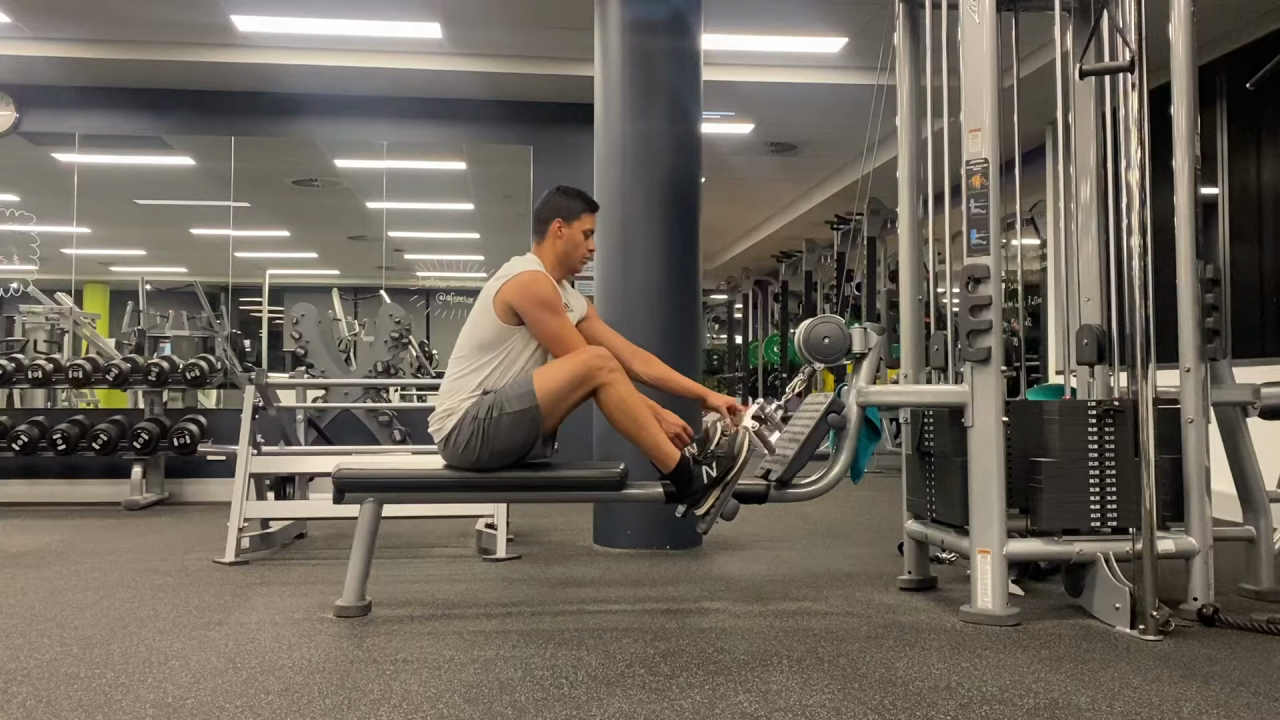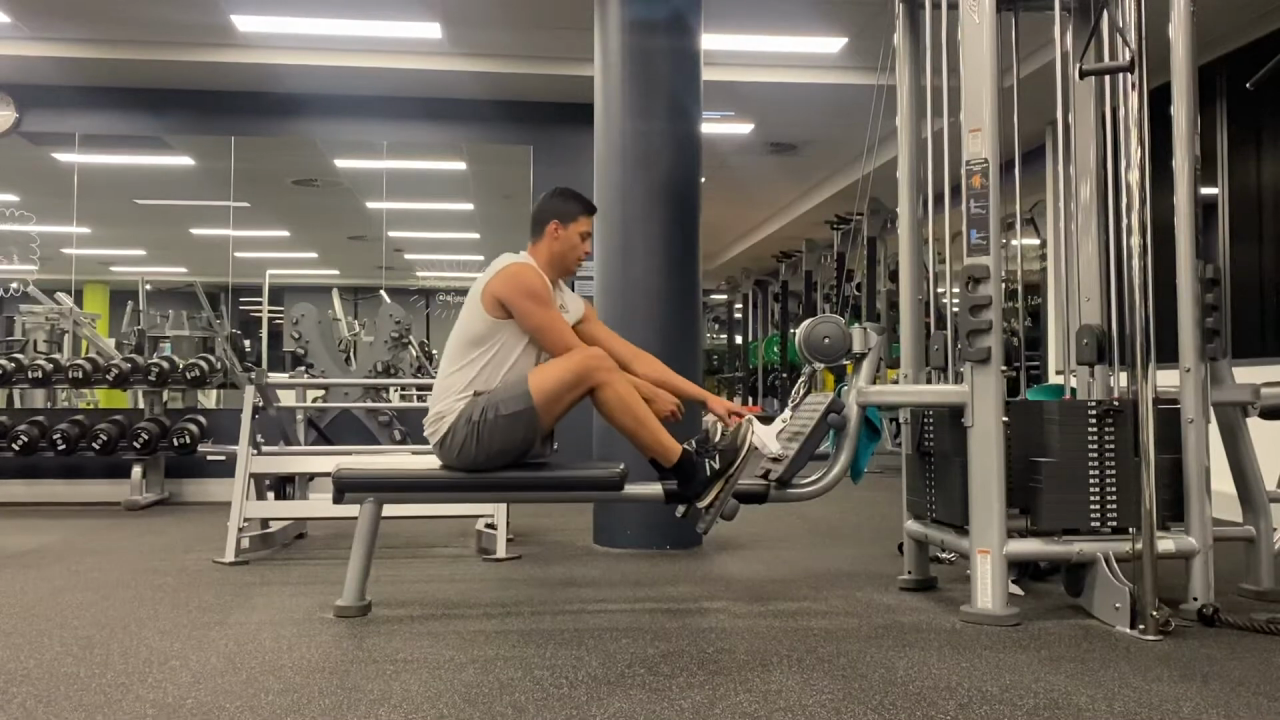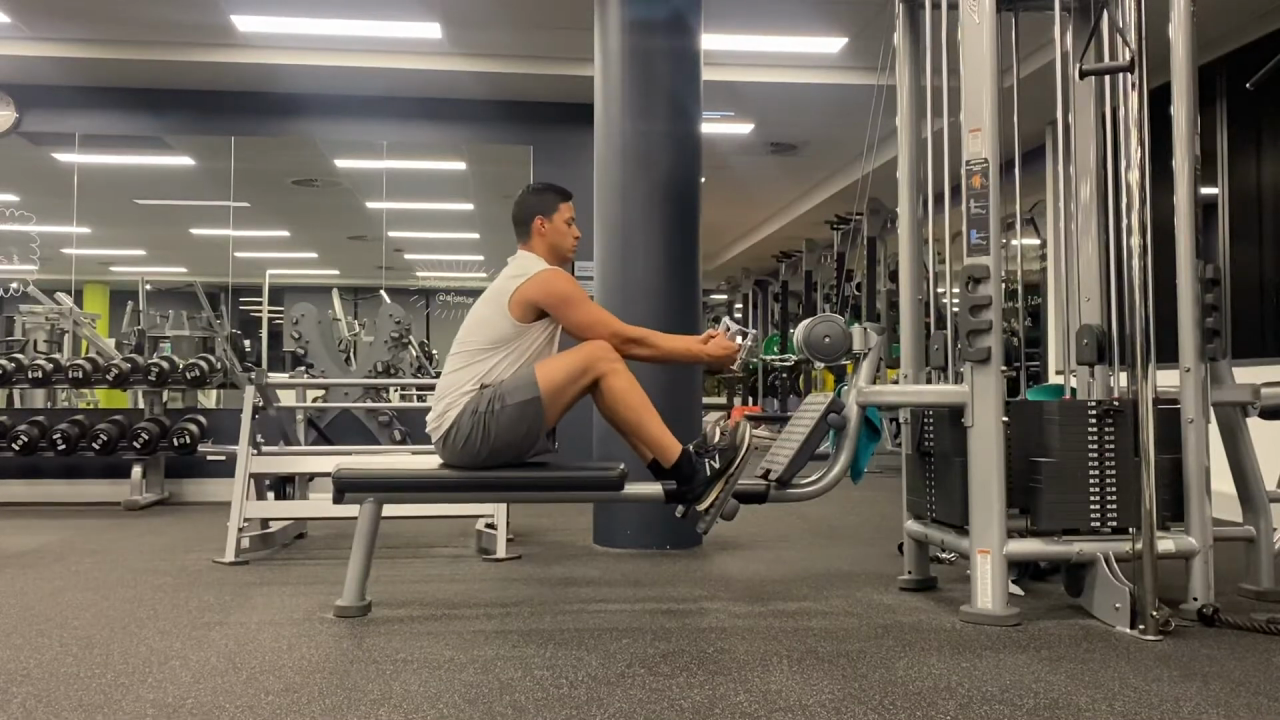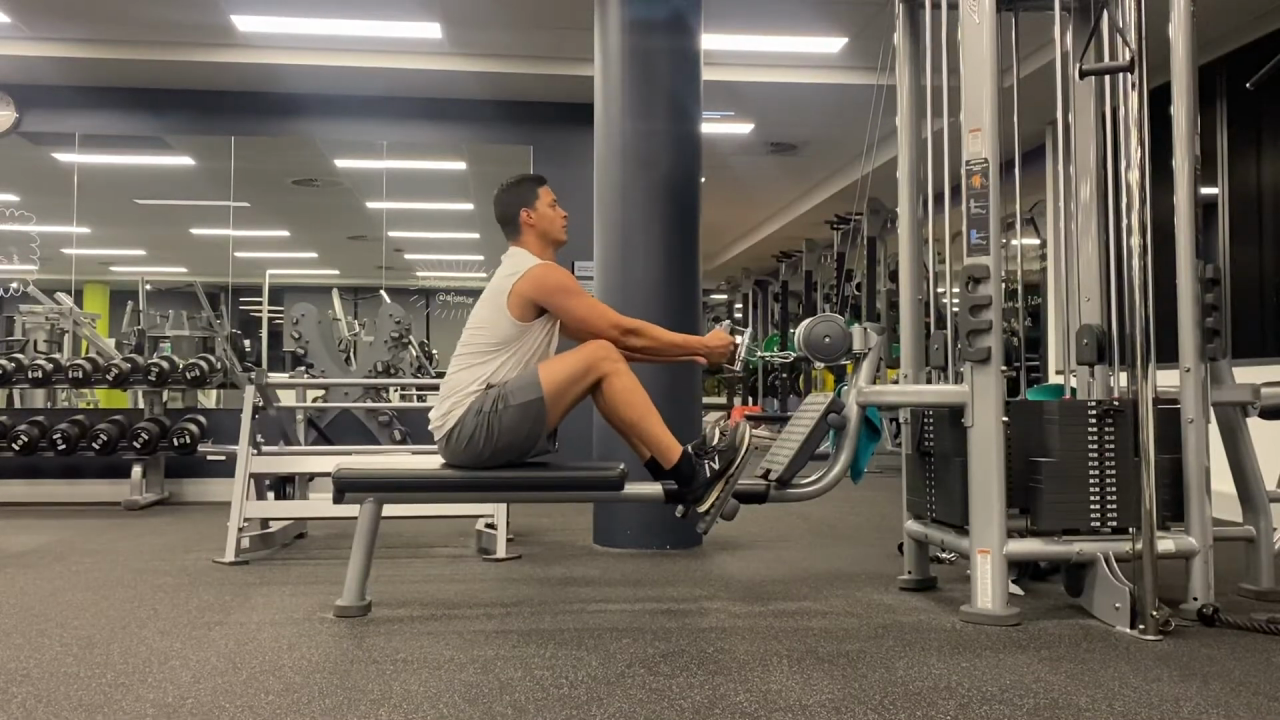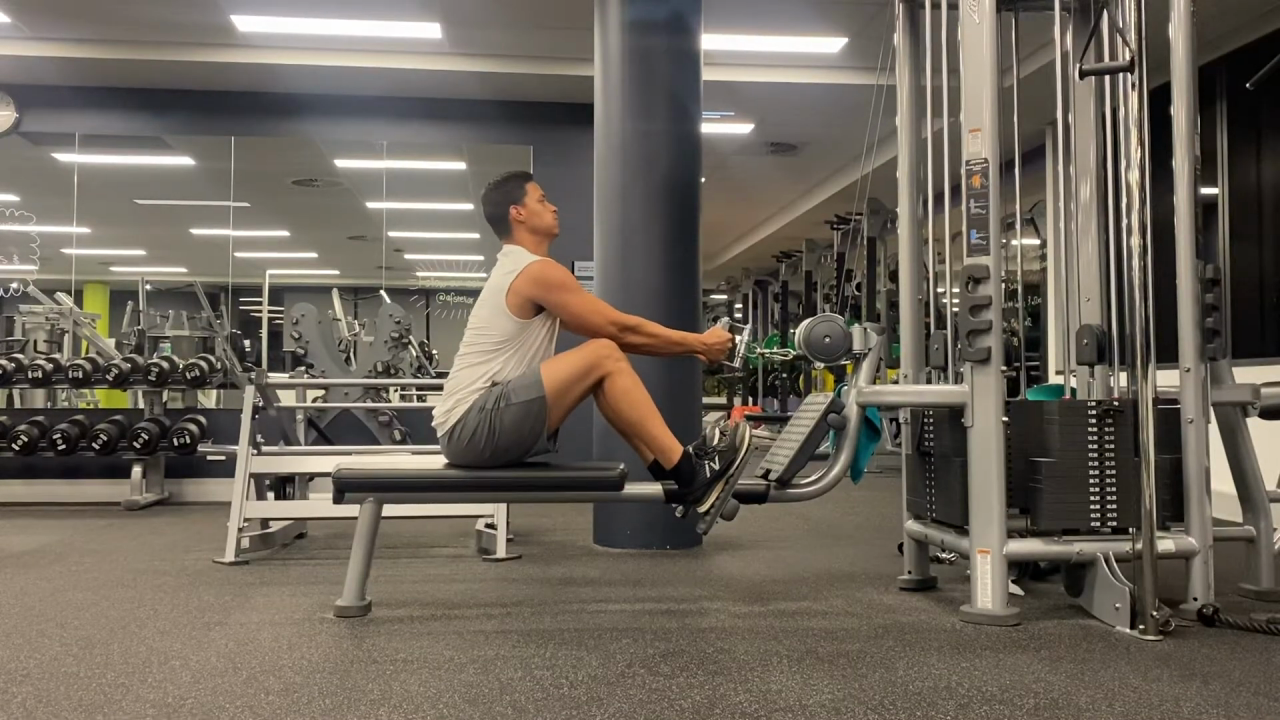
dt=1s
person 1, frame 1
left shoulder: (569, 299)
right shoulder: (530, 282)
left elbow: (633, 359)
right elbow: (590, 364)
left wrist: (707, 395)
right wrist: (656, 415)
left hip: (495, 425)
right hip: (466, 430)
right knee: (598, 364)
left ankle: (678, 461)
right ankle: (688, 478)
person 1, frame 2
left shoulder: (565, 301)
right shoulder: (517, 276)
left elbow: (630, 356)
right elbow: (570, 356)
left wrist: (707, 397)
right wrist: (650, 395)
left hip: (490, 421)
right hip: (461, 431)
left knee: (595, 370)
right knee: (593, 364)
left ankle: (676, 460)
right ankle: (689, 472)
person 1, frame 3
left shoulder: (527, 277)
right shoulder: (545, 280)
left elbow: (619, 337)
right elbow: (624, 341)
left wrist: (693, 342)
right wrist: (705, 354)
left hip: (481, 424)
right hip: (465, 428)
left knee: (601, 360)
right knee: (600, 357)
left ankle: (672, 466)
right ankle: (690, 474)
person 1, frame 4
left shoulder: (524, 273)
right shoulder: (540, 275)
left elbow: (612, 337)
right elbow: (623, 332)
left wrist: (686, 354)
right wrist: (702, 345)
left hip: (481, 423)
right hip: (469, 428)
left knee: (603, 353)
right knee: (602, 359)
left ankle: (673, 467)
right ankle: (690, 475)
person 1, frame 5
left shoulder: (518, 269)
right shoulder: (536, 271)
left elbow: (613, 331)
right elbow: (620, 328)
left wrist: (689, 346)
right wrist: (699, 342)
left hip: (482, 423)
right hip: (472, 427)
left knee: (605, 351)
right knee: (605, 356)
left ankle: (675, 469)
right ankle: (689, 475)
